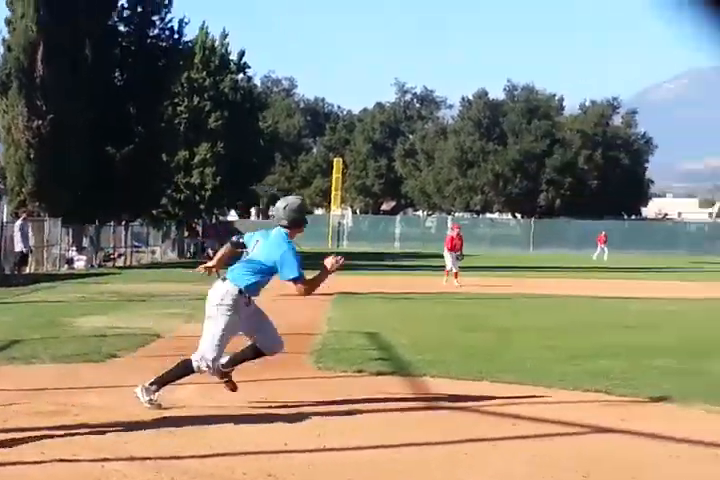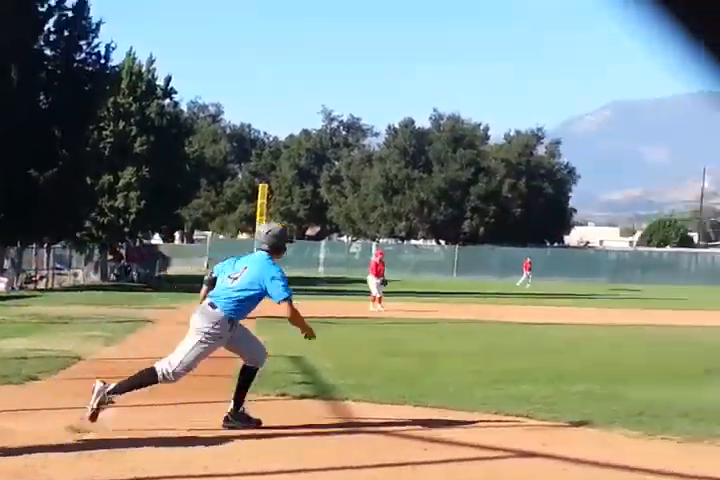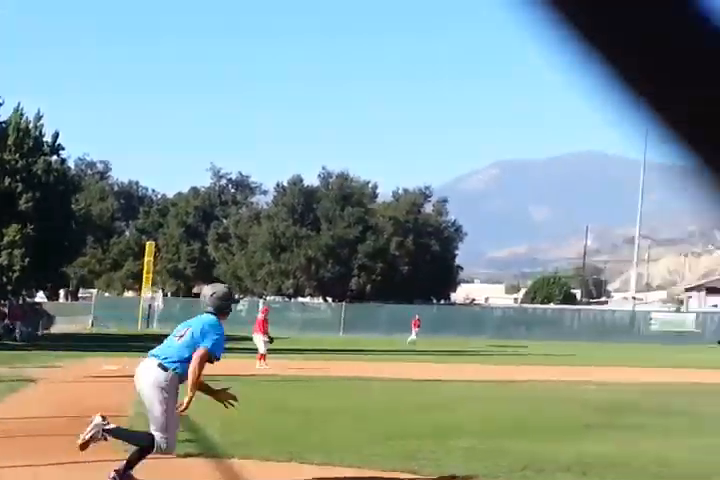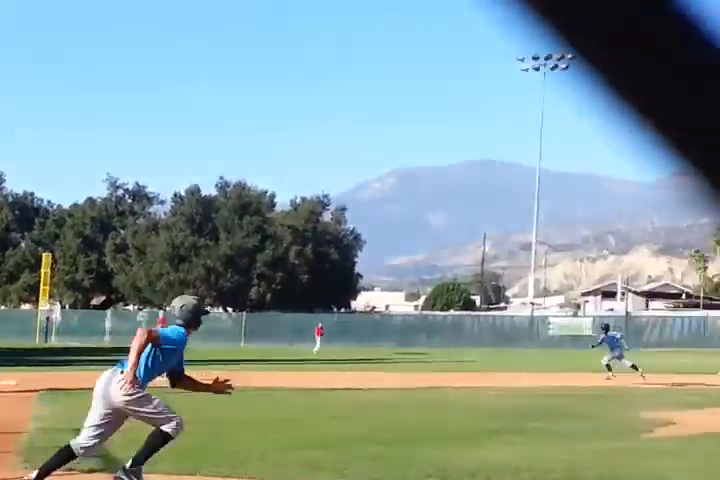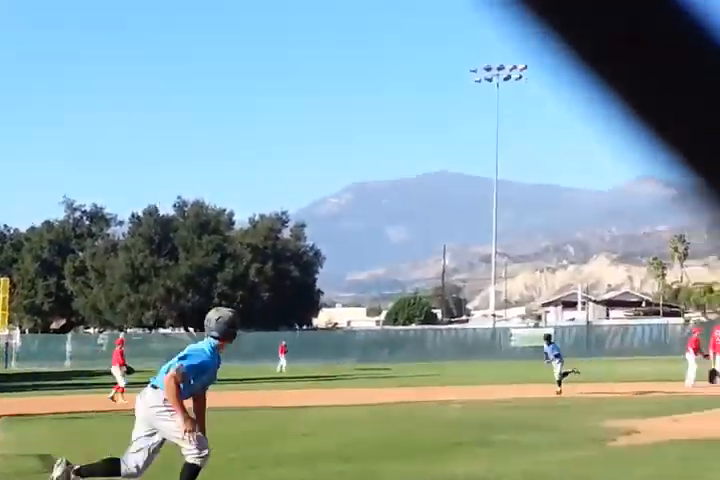
dt=0.1s
person 1, frame 1
left shoulder: (265, 235)
right shoulder: (285, 249)
left elbow: (233, 244)
right elbow: (303, 290)
left wrist: (214, 263)
right wrist: (326, 271)
left hip: (240, 298)
right hip: (228, 299)
left knee: (273, 345)
right knee: (208, 360)
left ankle: (224, 365)
right ankle: (150, 389)
person 1, frame 2
left shoulder: (238, 261)
right shoulder: (273, 272)
left elbow: (208, 281)
right elbow: (290, 313)
left wrist: (202, 307)
right wrist: (304, 327)
right hip: (214, 322)
left knee: (256, 356)
right knee: (171, 370)
left ankle: (236, 414)
right ankle: (107, 391)
person 1, frame 3
left shoulder: (193, 323)
right shoulder: (215, 331)
right elbow: (198, 360)
left wrist: (213, 393)
right wrist: (190, 395)
left hip: (146, 370)
right hip: (160, 380)
left knee: (160, 435)
right knee: (163, 444)
right ankle: (105, 428)
person 1, frame 4
left shoulder: (174, 339)
right shoulder: (176, 335)
left elbow: (177, 381)
right elbow: (143, 333)
left wrist: (210, 387)
right wrist: (132, 368)
left hip: (110, 382)
right hip: (124, 386)
left knee: (86, 441)
right knee: (172, 424)
person 1, frame 5
left shoulder: (210, 358)
right shoulder: (204, 355)
left elbow: (198, 396)
right elbow: (170, 380)
left wrist: (201, 428)
right wrist: (184, 416)
left hip: (149, 401)
right hip: (158, 402)
right knee: (199, 451)
